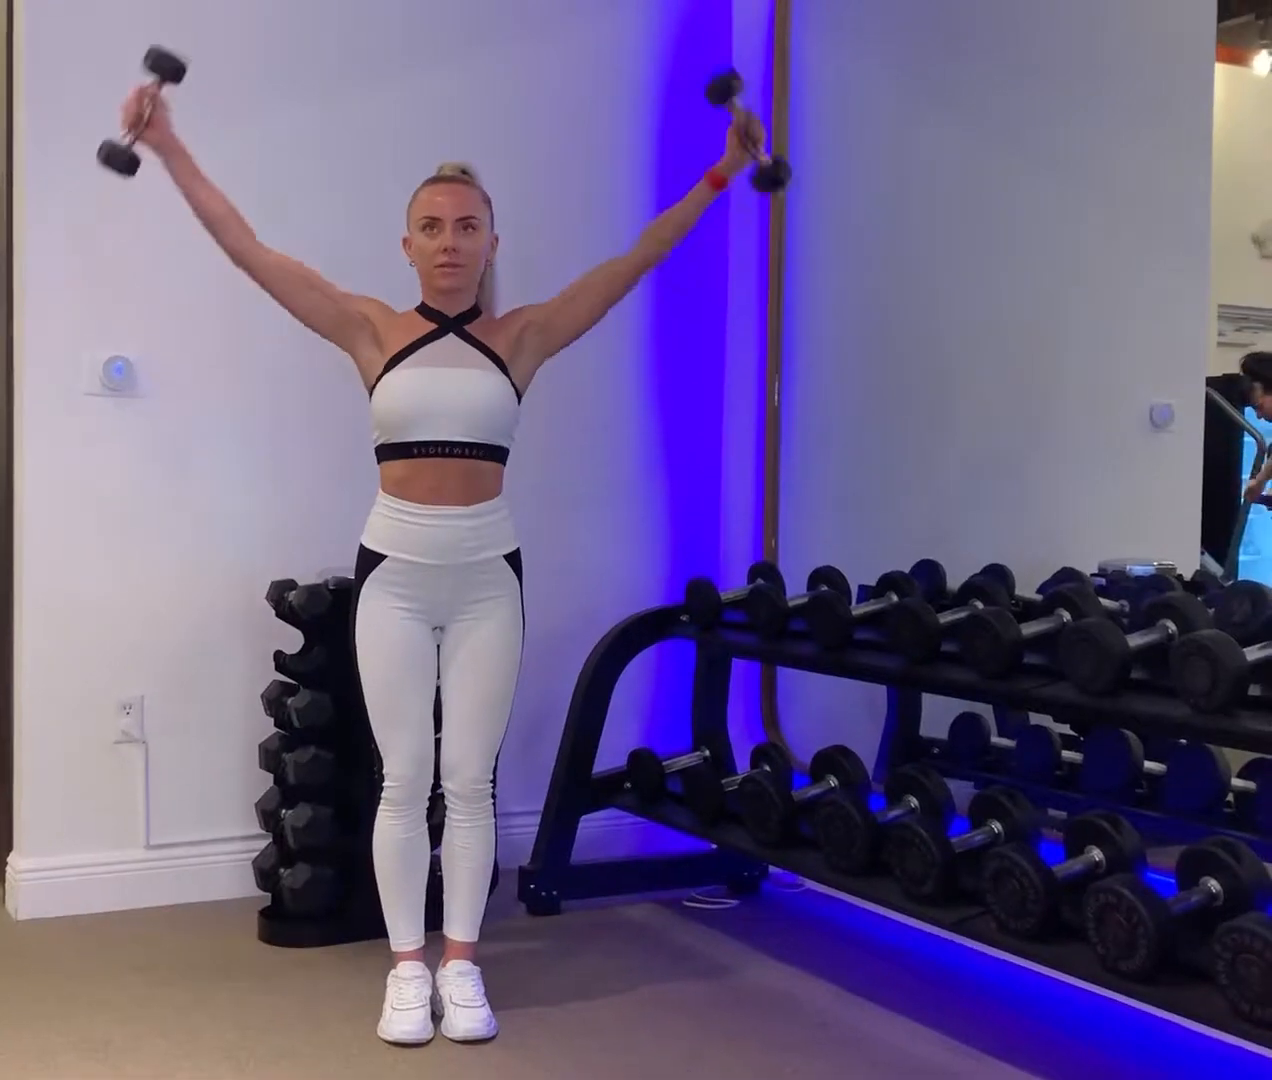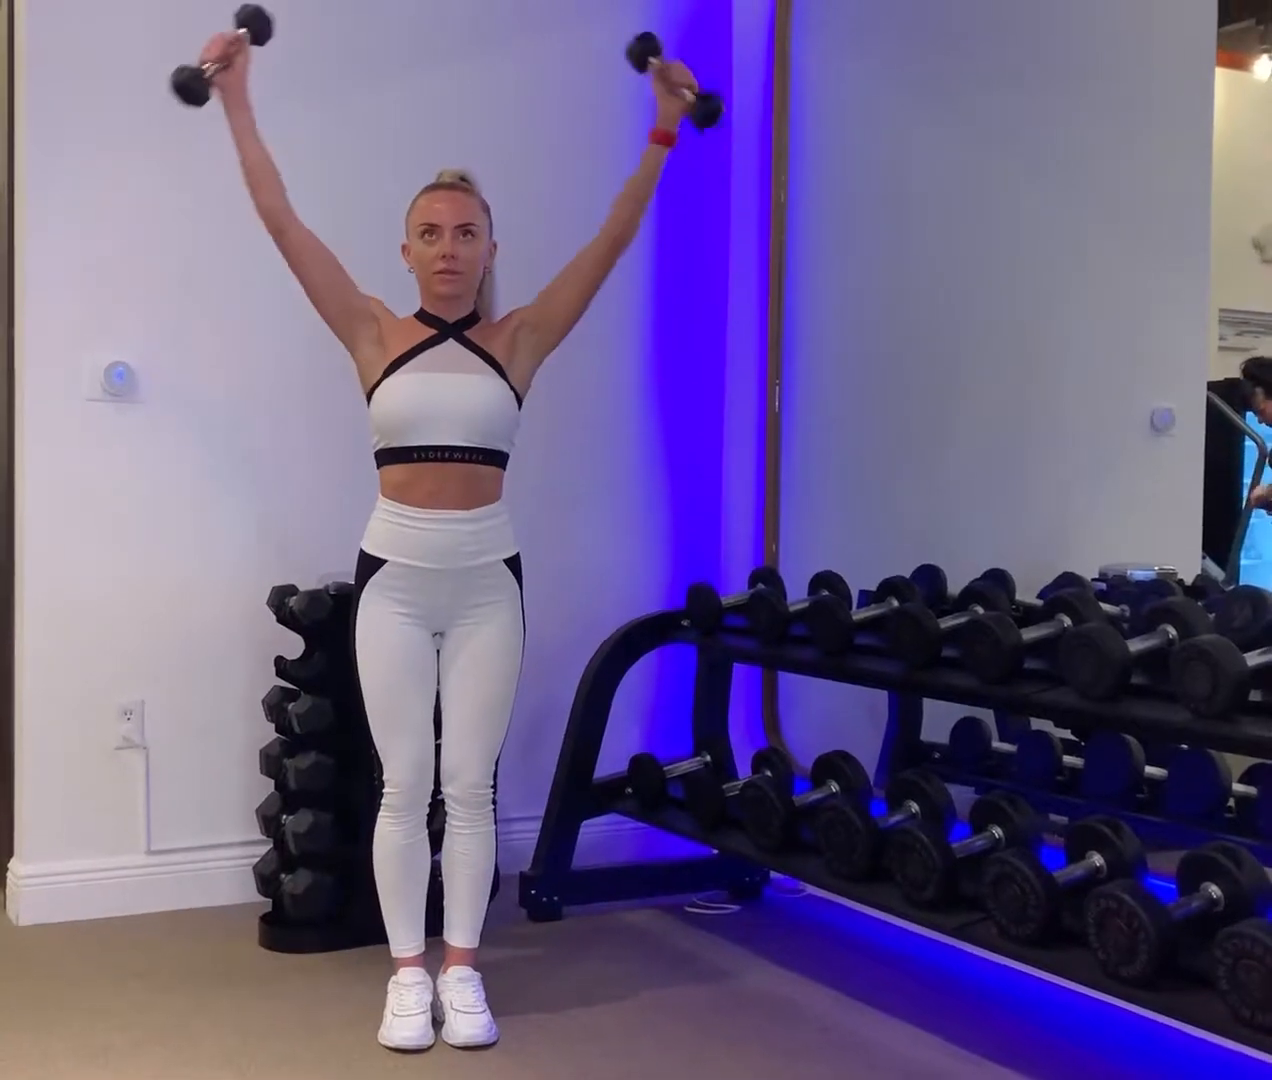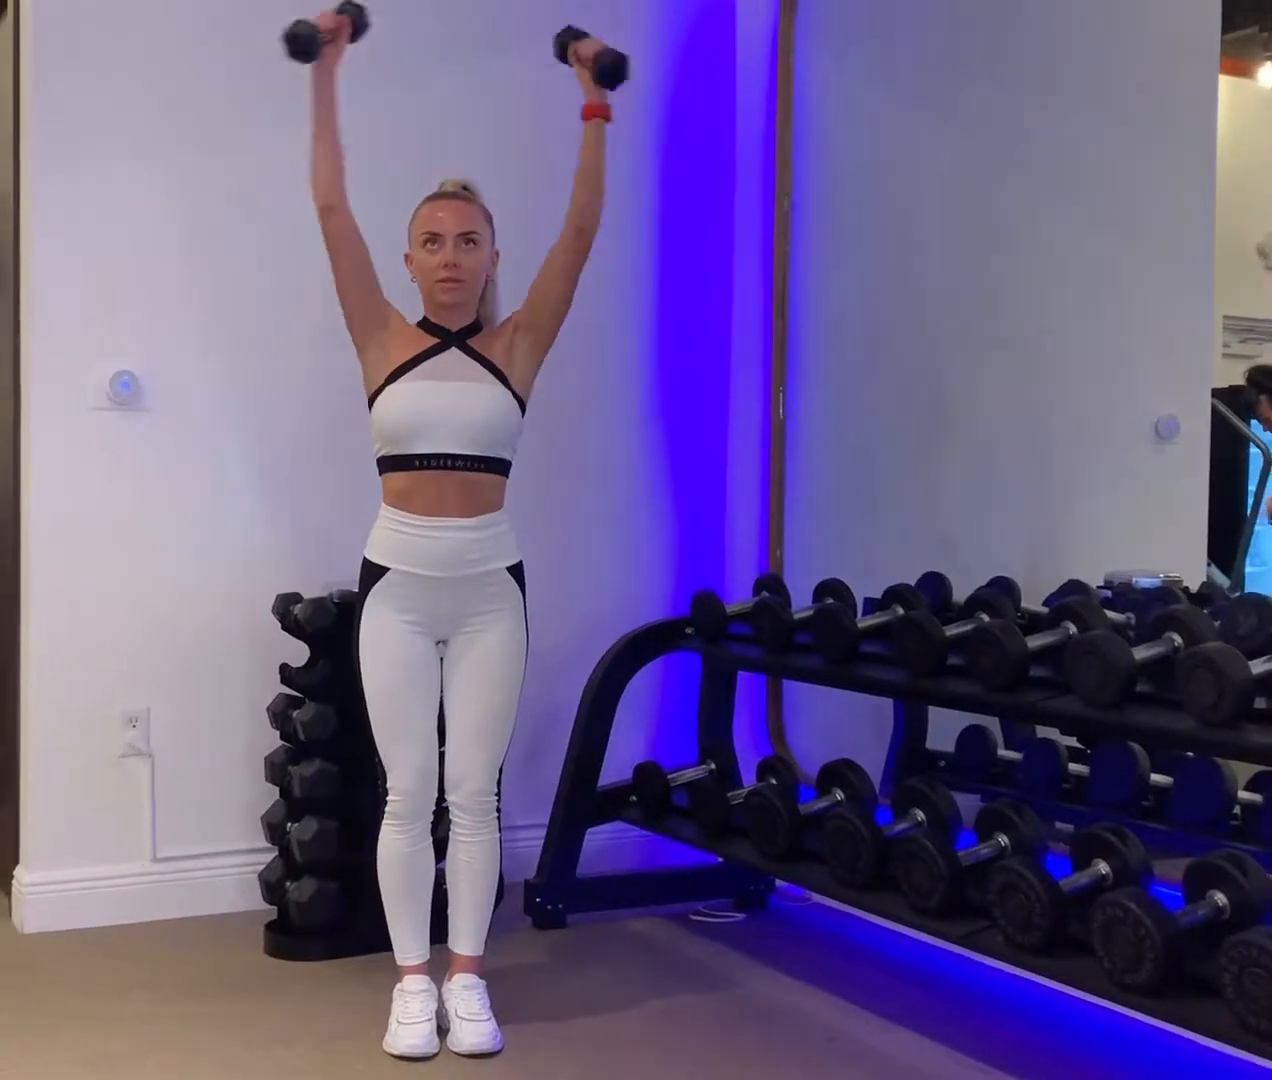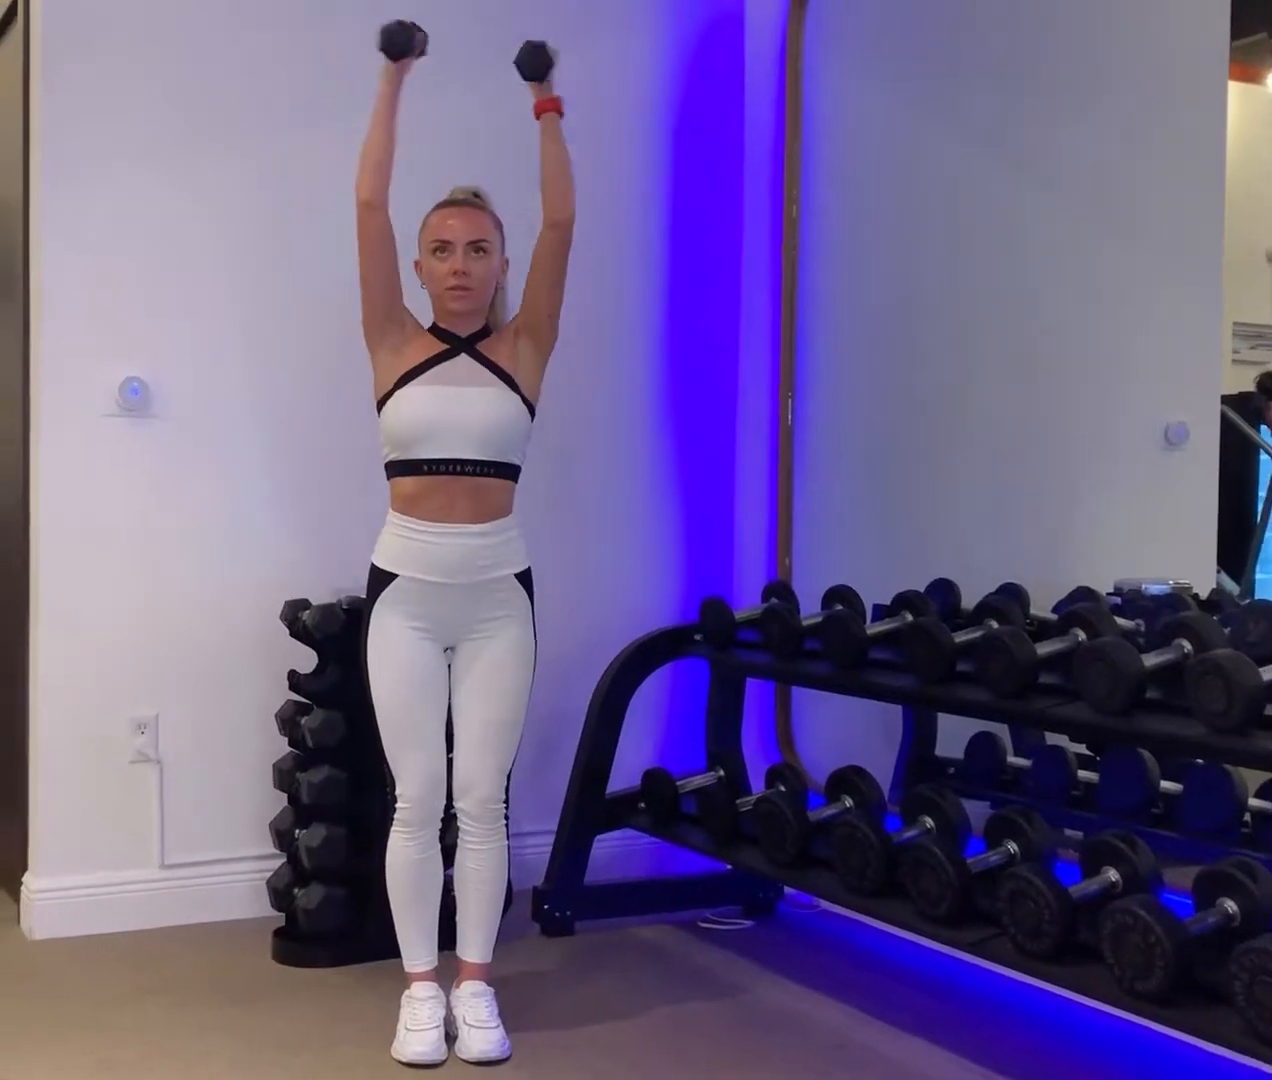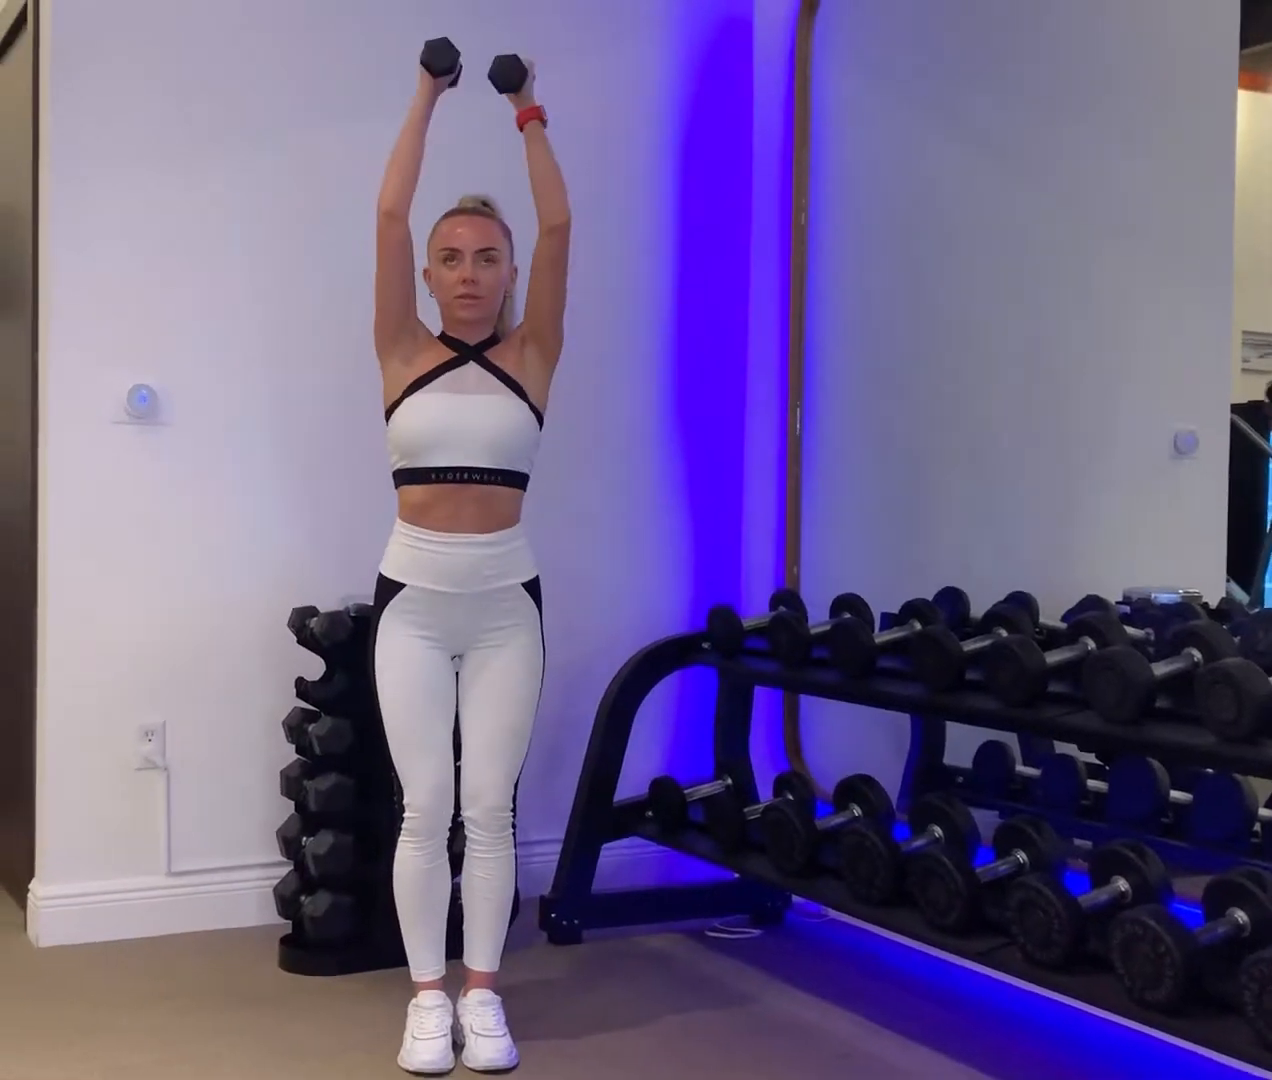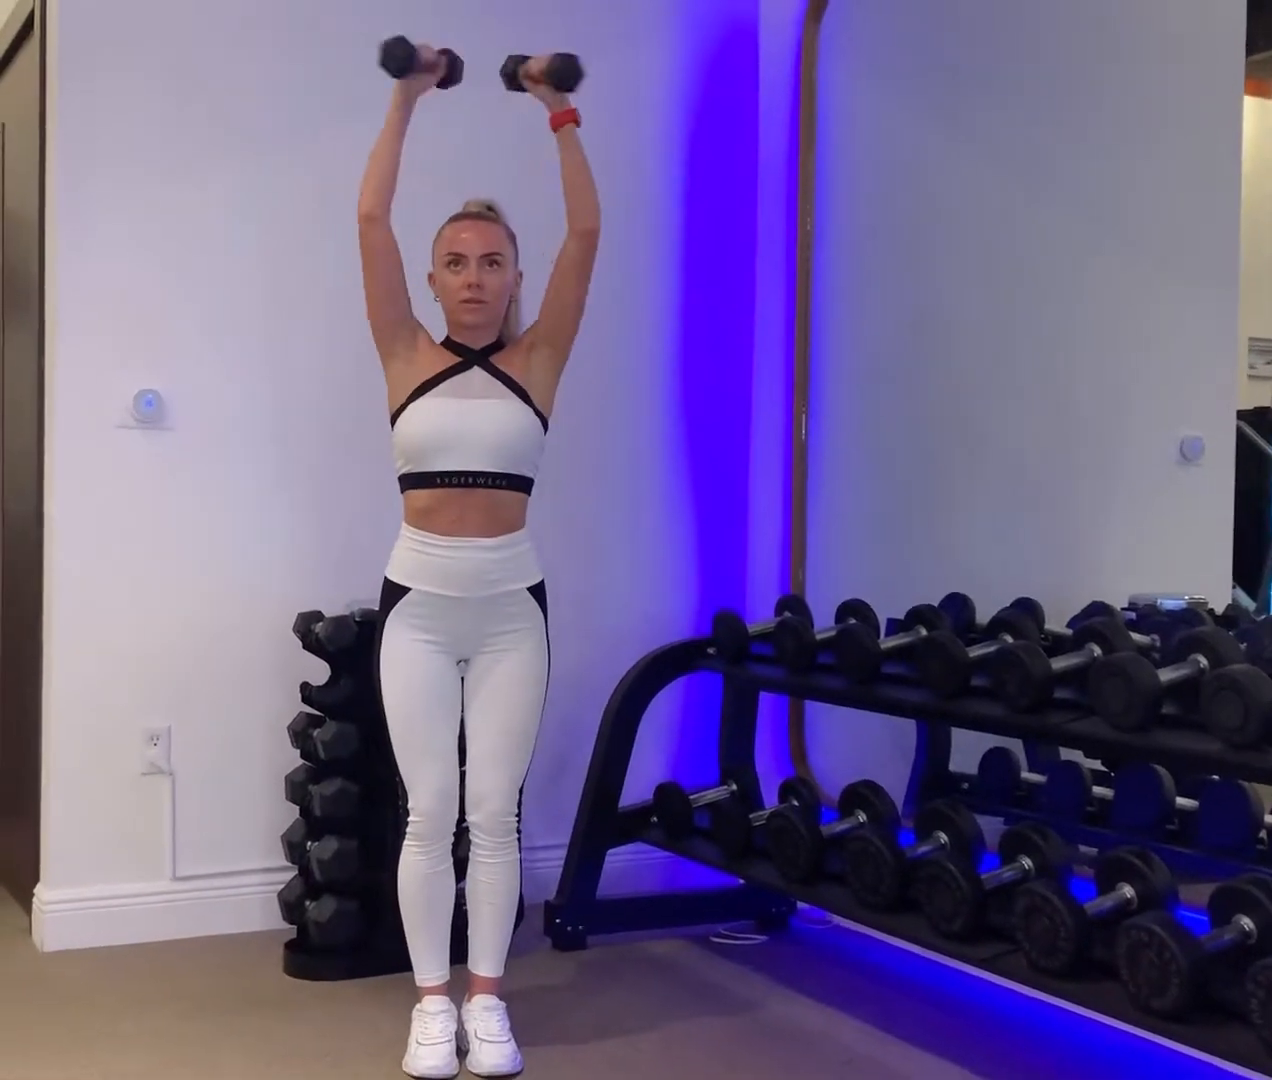
dt=0.2s
person 1, frame 1
left shoulder: (520, 337)
right shoulder: (373, 330)
left elbow: (633, 264)
right elbow: (248, 251)
left wrist: (719, 178)
right wrist: (168, 148)
left hip: (485, 573)
right hip: (394, 569)
left knee: (469, 779)
right knee: (405, 778)
left ankle: (461, 962)
right ankle: (408, 962)
person 1, frame 2
left shoulder: (518, 341)
right shoulder: (374, 335)
left elbow: (612, 241)
right elbow: (281, 221)
left wrist: (663, 130)
right wrist: (235, 98)
left hip: (485, 576)
right hip: (394, 574)
left knee: (470, 785)
right knee: (404, 784)
left ankle: (462, 967)
right ankle: (407, 970)
person 1, frame 3
left shoulder: (518, 347)
right shoulder: (381, 342)
left elbow: (582, 226)
right elbow: (331, 211)
left wrist: (592, 104)
left hip: (488, 586)
right hip: (396, 583)
left knee: (474, 793)
right knee: (407, 793)
left ankle: (466, 976)
right ankle: (411, 980)
person 1, frame 4
left shoulder: (524, 351)
right shoulder: (393, 346)
left elbow: (560, 221)
right elbow: (369, 209)
left wrist: (544, 104)
right wrist: (391, 82)
left hip: (496, 593)
right hip: (405, 589)
left knee: (482, 800)
right knee: (417, 800)
left ankle: (475, 984)
right ankle: (420, 984)
person 1, frame 5
left shoulder: (530, 360)
right shoulder: (404, 356)
left elbow: (557, 228)
right elbow: (388, 216)
left wrist: (526, 113)
right wrist: (426, 98)
left hip: (505, 603)
right hip: (413, 598)
left knee: (490, 808)
right knee: (426, 809)
left ankle: (482, 994)
right ankle: (427, 994)
person 1, frame 6
left shoulder: (538, 362)
right shoulder: (407, 359)
left elbow: (588, 235)
right elbow: (368, 221)
left wrist: (560, 112)
right wrist: (406, 100)
left hip: (509, 605)
right hip: (418, 603)
left knee: (494, 813)
right knee: (430, 813)
left ankle: (486, 997)
